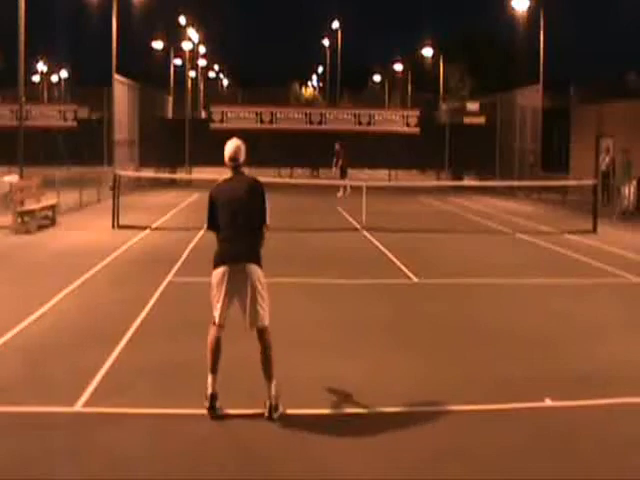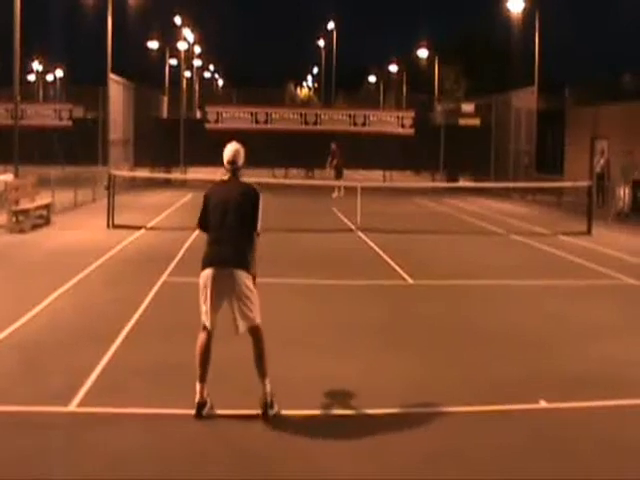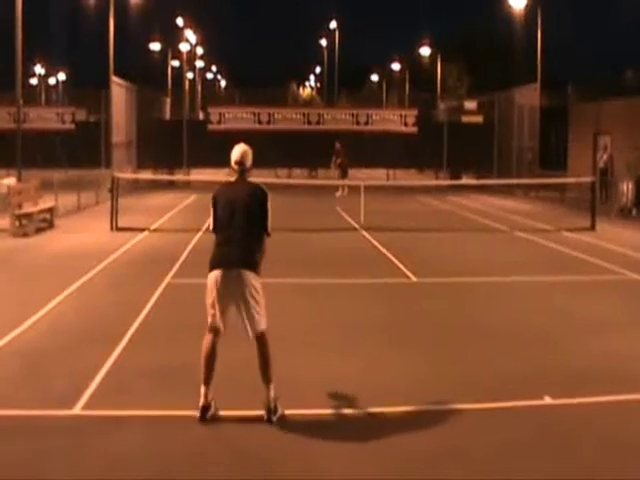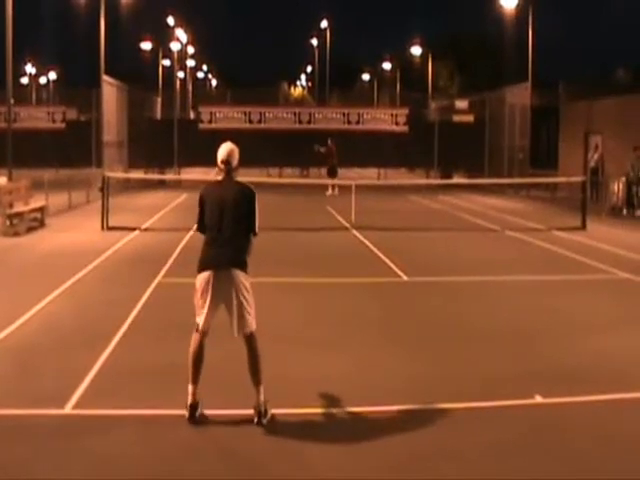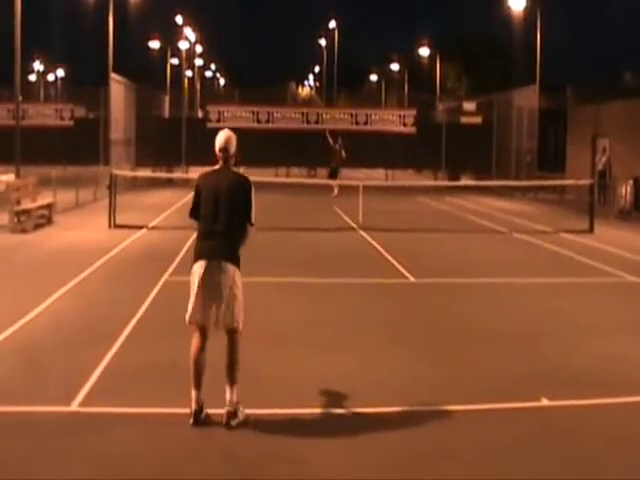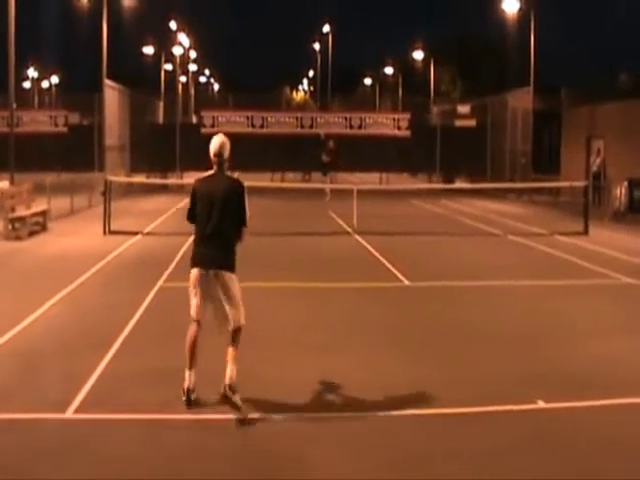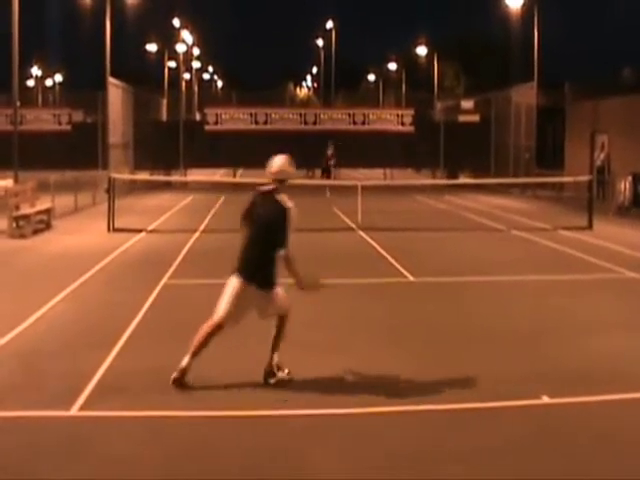
dt=0.4s
person 1, frame 1
left shoulder: (216, 192)
right shoulder: (255, 186)
left elbow: (215, 230)
right elbow: (262, 229)
left hip: (222, 263)
right hip: (250, 263)
left knee: (217, 324)
right knee: (262, 330)
left ankle: (211, 388)
right ankle: (272, 398)
person 1, frame 2
left shoulder: (211, 192)
right shoulder: (251, 193)
left elbow: (206, 230)
right elbow: (253, 236)
right wrist: (251, 267)
left hip: (210, 265)
right hip: (237, 267)
left knee: (206, 330)
right knee: (255, 329)
left ankle: (201, 397)
right ankle: (266, 395)
person 1, frame 3
left shoulder: (219, 193)
right shoulder: (259, 193)
right elbow: (263, 238)
right wrist: (257, 265)
left hip: (218, 266)
right hip: (245, 268)
left knee: (213, 332)
right knee: (260, 334)
left ankle: (205, 400)
right ankle: (270, 401)
person 1, frame 4
left shoulder: (206, 192)
right shoulder: (247, 193)
right elbow: (250, 238)
left hip: (207, 266)
right hip: (235, 269)
left knee: (200, 331)
right knee: (250, 336)
left ankle: (192, 399)
right ankle: (260, 404)
person 1, frame 5
left shoulder: (203, 180)
right shoulder: (243, 183)
left elbow: (197, 220)
right elbow: (245, 230)
left hip: (202, 258)
right hip: (228, 261)
left knee: (199, 332)
right knee: (232, 332)
left ankle: (196, 403)
right ankle: (231, 404)
person 1, frame 6
left shoulder: (199, 185)
right shoulder: (236, 187)
left elbow: (194, 223)
right elbow: (240, 233)
left hip: (199, 262)
right hip: (224, 265)
left knee: (196, 323)
right knee: (236, 327)
left ankle: (189, 385)
right ankle: (230, 382)
person 1, frame 7
left shoulder: (258, 196)
right shoulder: (284, 207)
right elbow: (284, 252)
right wrist: (300, 280)
left hip: (240, 274)
right hip: (262, 280)
left knee: (216, 323)
right knee: (283, 312)
left ankle: (183, 369)
right ankle: (272, 368)
